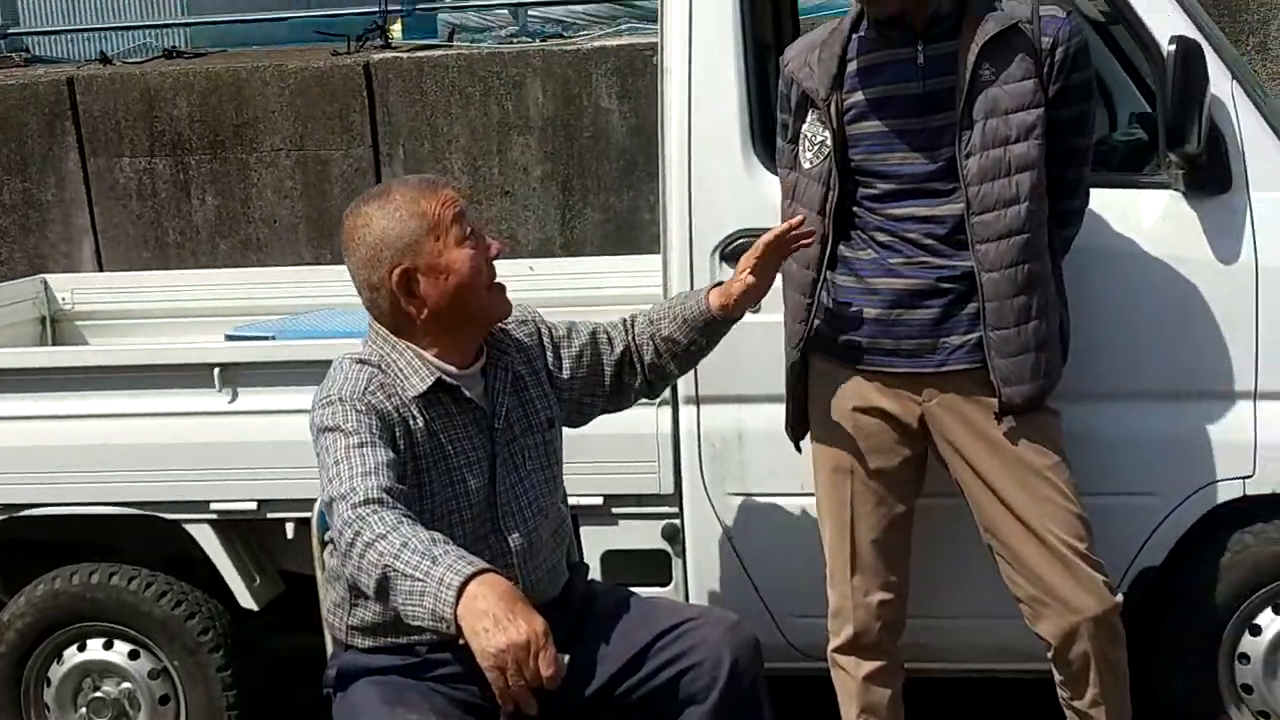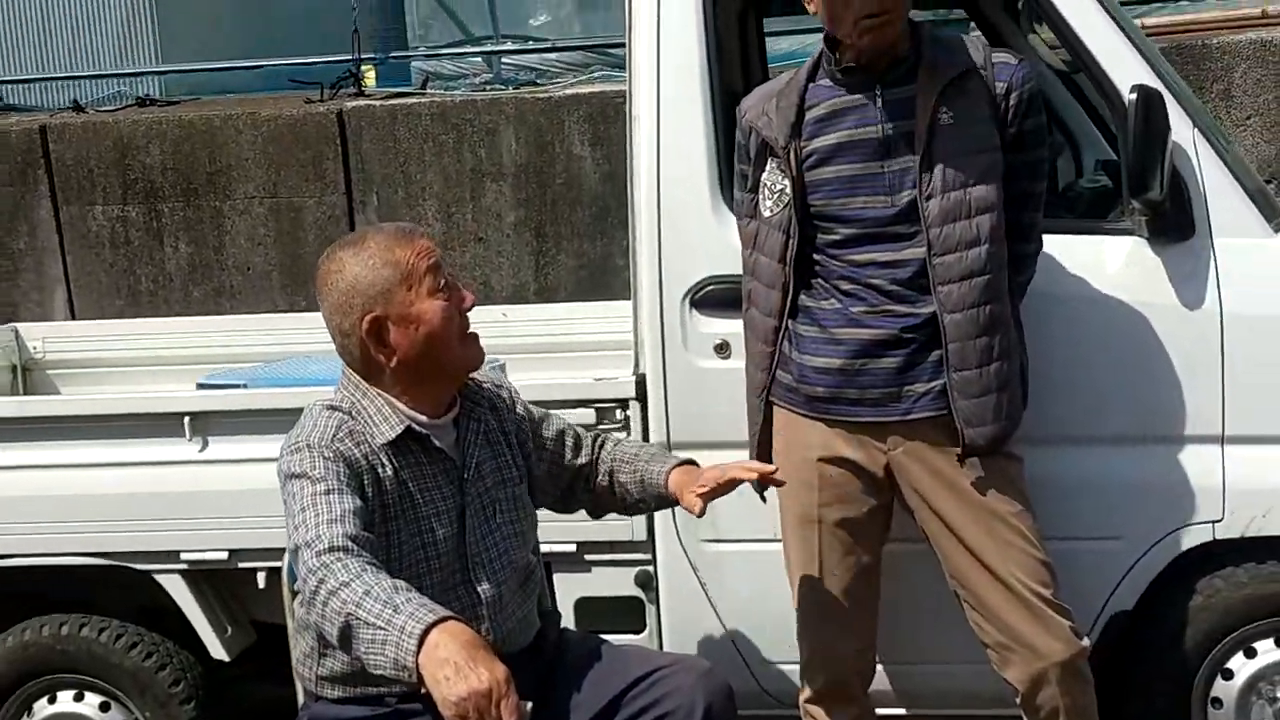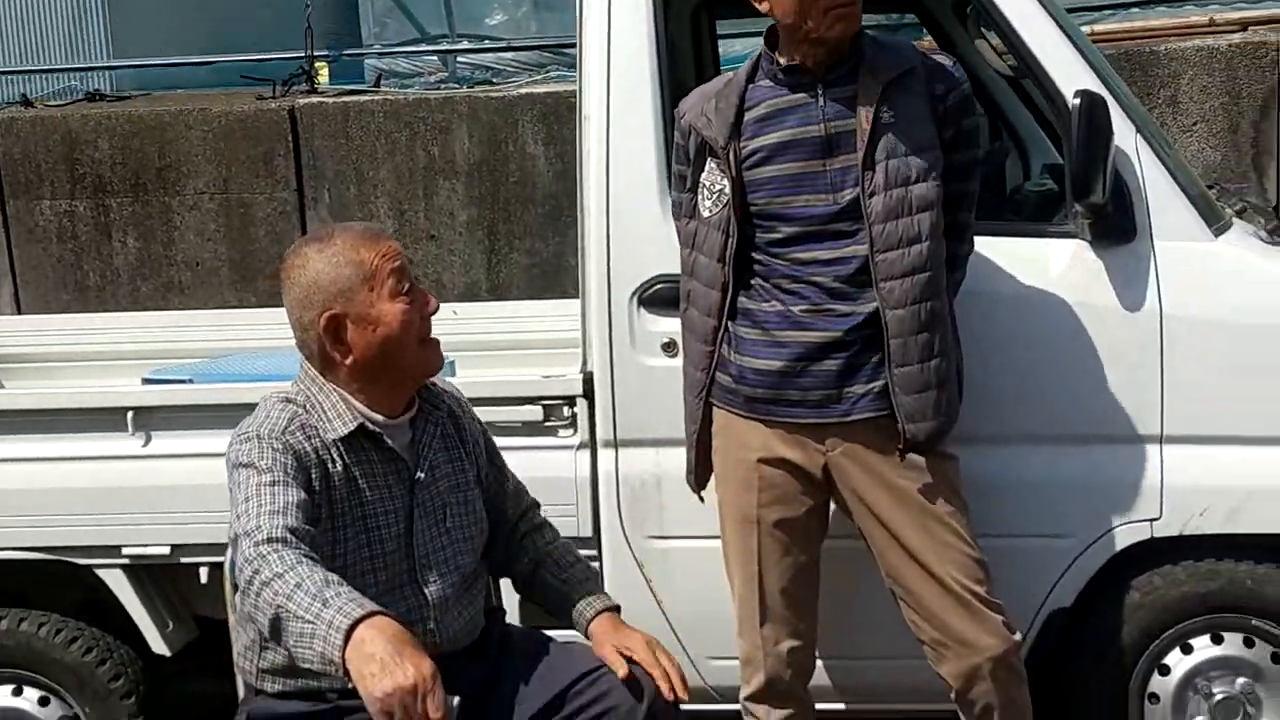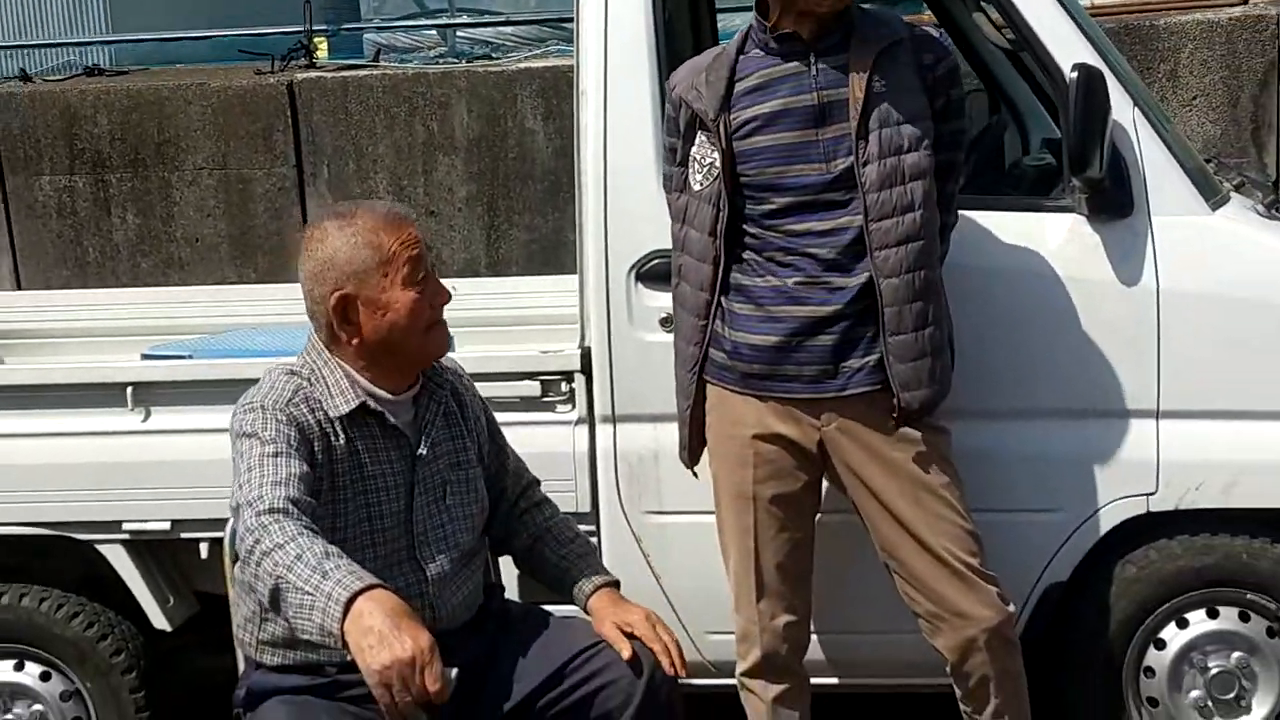
dt=0.4s
person 1, frame 1
right shoulder: (812, 67)
left elbow: (1063, 203)
left wrist: (1009, 303)
left hip: (988, 368)
right hip: (853, 371)
left knee: (1081, 608)
right knee: (862, 624)
person 1, frame 2
left shoulder: (995, 85)
right shoulder: (769, 117)
left elbow: (1017, 249)
left wrist: (970, 353)
left hip: (950, 415)
right hip: (816, 420)
left knee: (1047, 653)
person 1, frame 3
left shoulder: (930, 88)
right shoulder: (711, 117)
left elbow: (948, 243)
left wrist: (903, 345)
left hip: (887, 413)
right hip: (755, 419)
left knee: (981, 648)
person 1, frame 4
left shoulder: (917, 60)
right shoulder: (701, 89)
left elbow: (936, 211)
left wrist: (896, 333)
left hip: (878, 388)
right hip: (749, 394)
left knee: (975, 618)
right knee: (767, 637)
person 2, frame 1
left shoulder: (523, 344)
right shoulder: (356, 400)
left elbow: (627, 353)
right elbow: (367, 527)
left wrist: (728, 300)
right wrist: (472, 590)
left hip: (556, 619)
right hip: (411, 663)
left knee: (725, 651)
person 2, frame 2
left shoulder: (492, 407)
right shoulder: (323, 448)
left elbow: (585, 460)
right elbow: (333, 575)
left wrist: (673, 477)
right wrist: (434, 638)
person 2, frame 3
left shoulder: (447, 413)
right shoulder: (275, 441)
left elbow: (521, 532)
right elbow: (270, 565)
left wrist: (599, 614)
right wrist: (364, 634)
left hip: (470, 667)
person 2, frame 4
left shoulder: (450, 389)
right shoulder: (279, 414)
left elbow: (521, 508)
right elbow: (271, 536)
left wrist: (598, 591)
right wrist: (362, 605)
left hip: (470, 643)
left knee: (639, 670)
